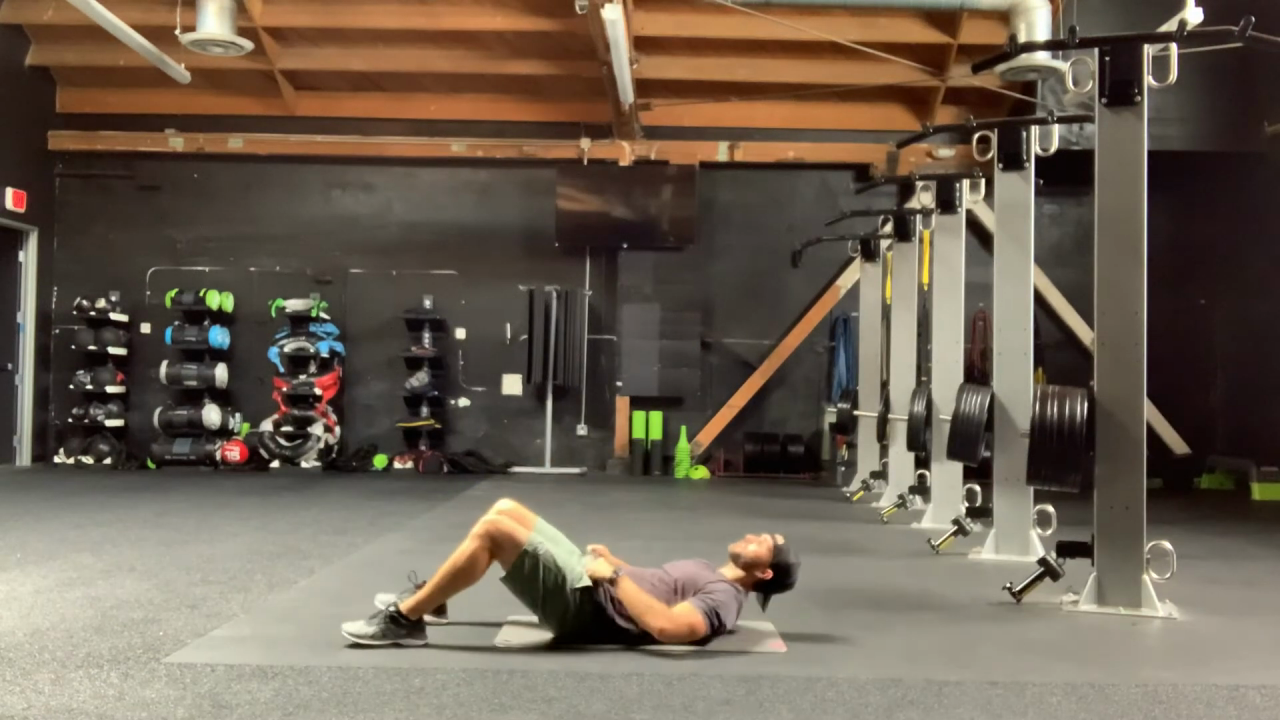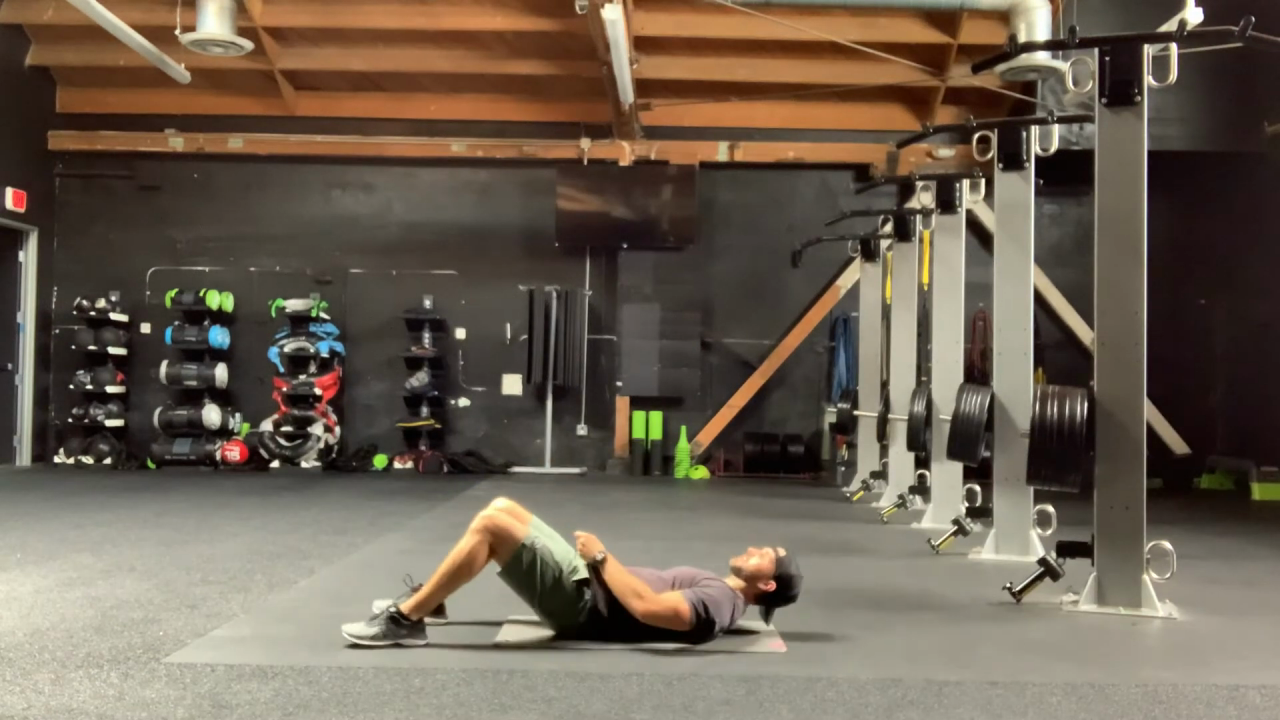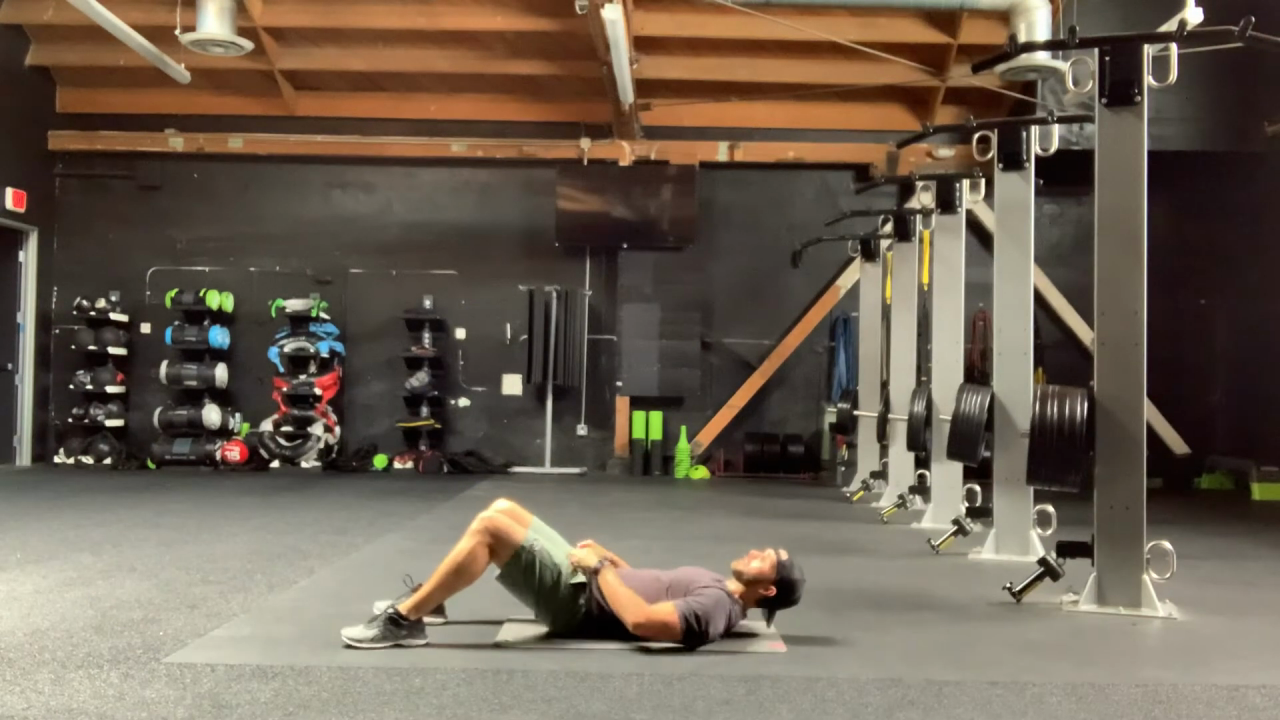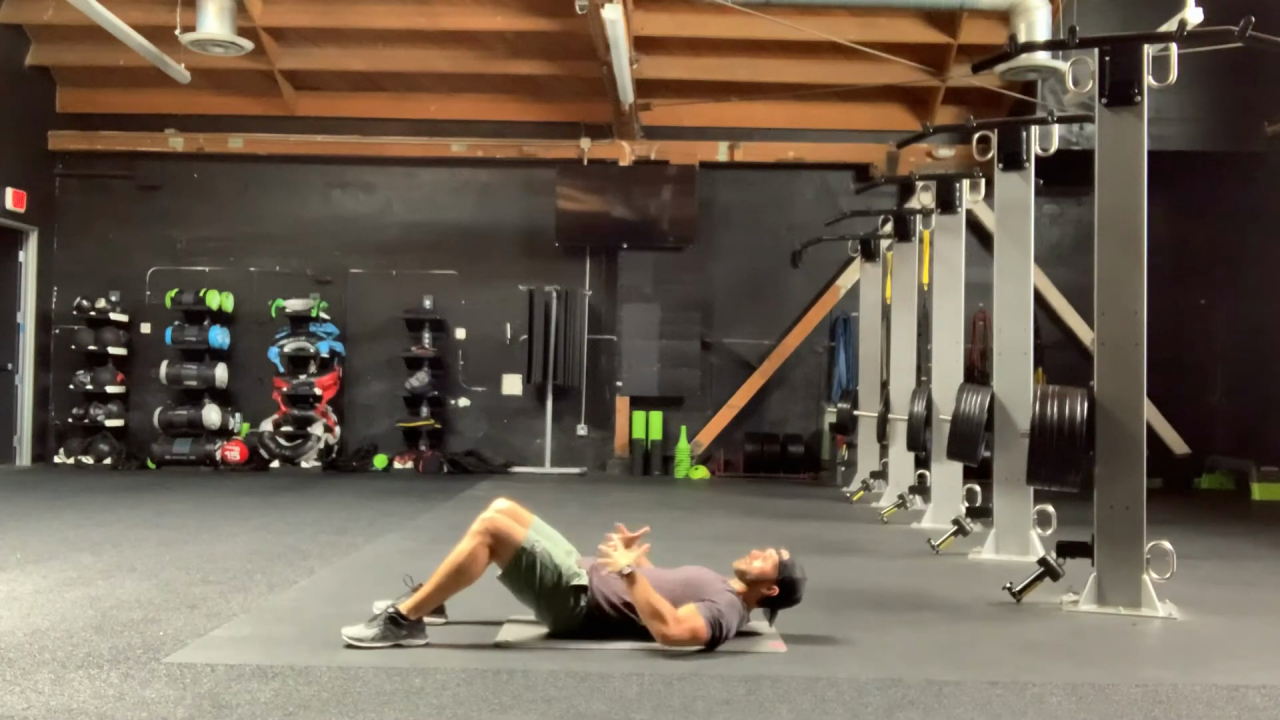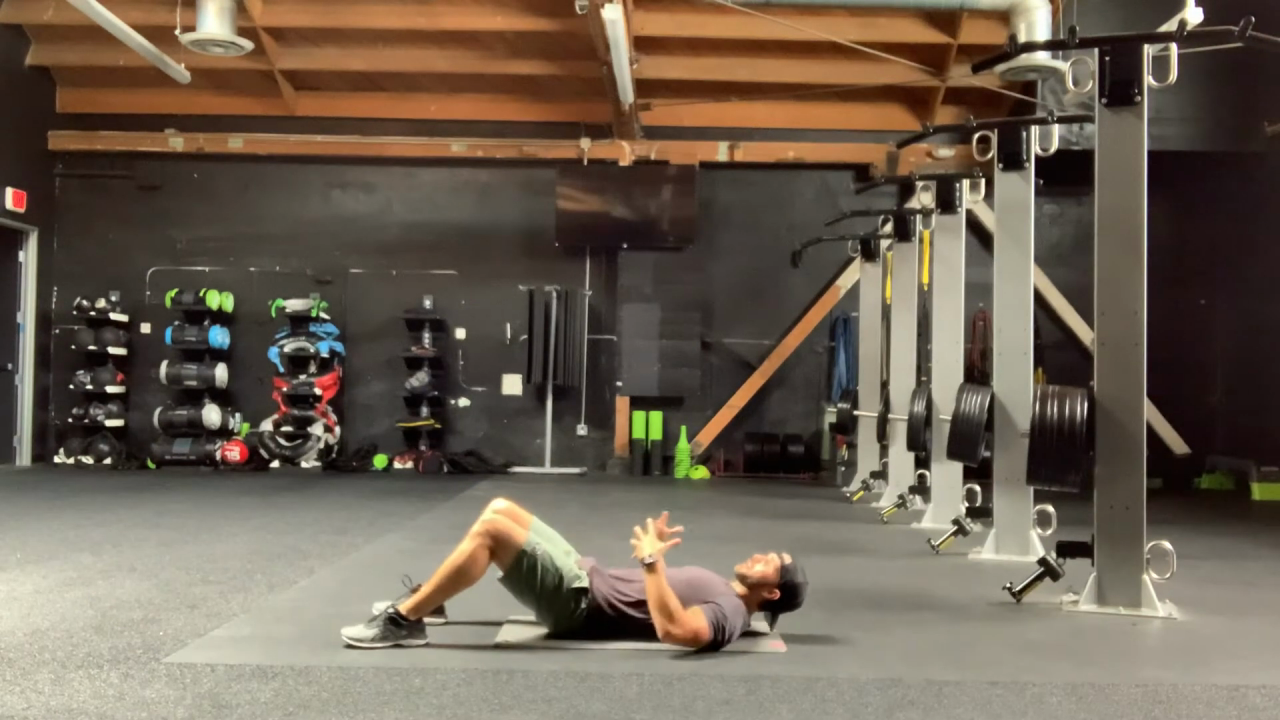
dt=0.3s
person 1, frame 1
left shoulder: (723, 600)
right shoulder: (708, 573)
left elbow: (668, 626)
left wrist: (613, 577)
right wrist: (611, 559)
left hip: (582, 605)
right hip: (587, 579)
left knee: (489, 530)
right knee: (504, 509)
left ankle: (404, 621)
right ankle: (429, 598)
person 1, frame 2
left shoulder: (718, 603)
right shoulder: (715, 587)
left elbow: (648, 608)
left wrist: (602, 558)
right wrist: (599, 559)
left hip: (580, 601)
right hip: (585, 582)
left knee: (488, 524)
right knee: (500, 507)
left ankle: (405, 620)
right ankle: (428, 602)
person 1, frame 3
left shoulder: (716, 608)
right shoulder: (717, 588)
left elbow: (640, 619)
left wrist: (597, 567)
right wrist: (608, 557)
left hip: (578, 602)
right hip: (585, 582)
left knee: (487, 526)
right knee: (501, 509)
left ankle: (403, 620)
right ankle: (427, 600)
person 1, frame 4
left shoulder: (726, 610)
right shoulder: (720, 588)
left elbow: (670, 630)
left wrist: (629, 569)
right wrist: (631, 551)
left hip: (577, 602)
right hip: (584, 576)
left knee: (488, 528)
right knee: (501, 508)
left ankle: (403, 620)
right ankle: (426, 600)
person 1, frame 5
left shoulder: (728, 613)
right shoulder: (722, 590)
left elbow: (673, 629)
left wrist: (652, 560)
right wrist: (655, 548)
left hip: (578, 603)
right hip: (586, 576)
left knee: (489, 531)
right knee: (500, 508)
left ankle: (404, 620)
right ankle: (426, 600)
